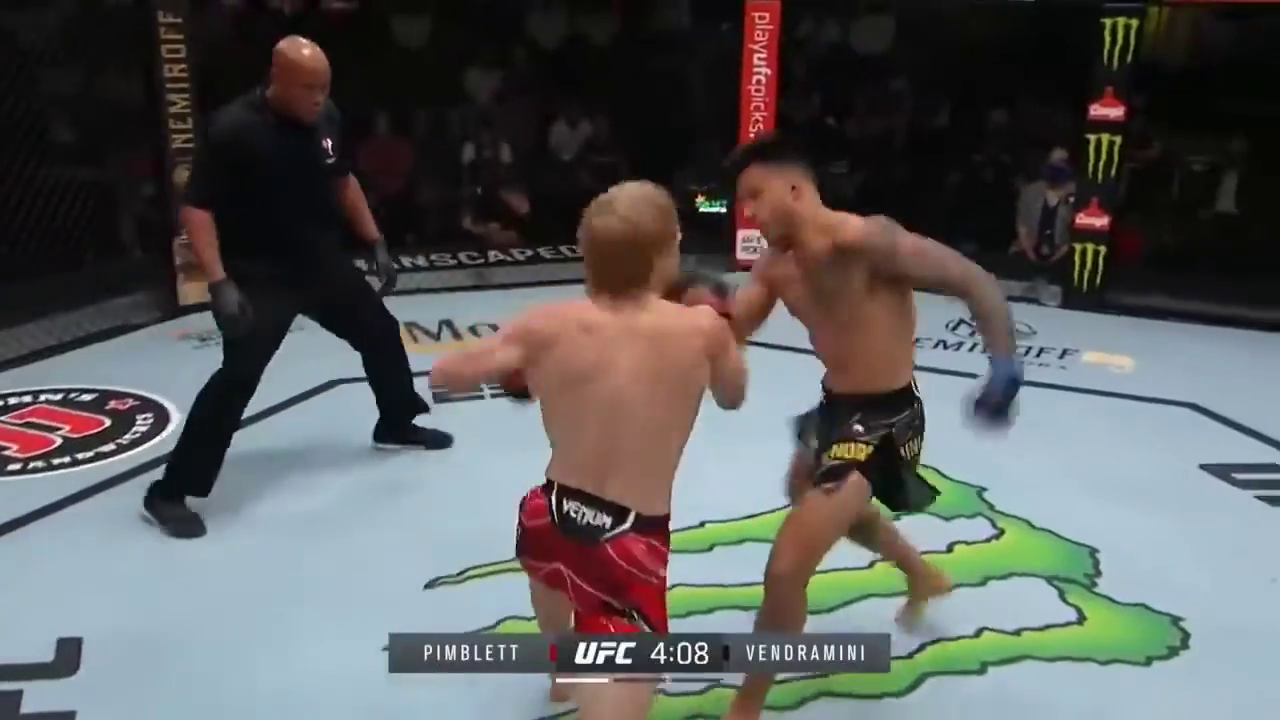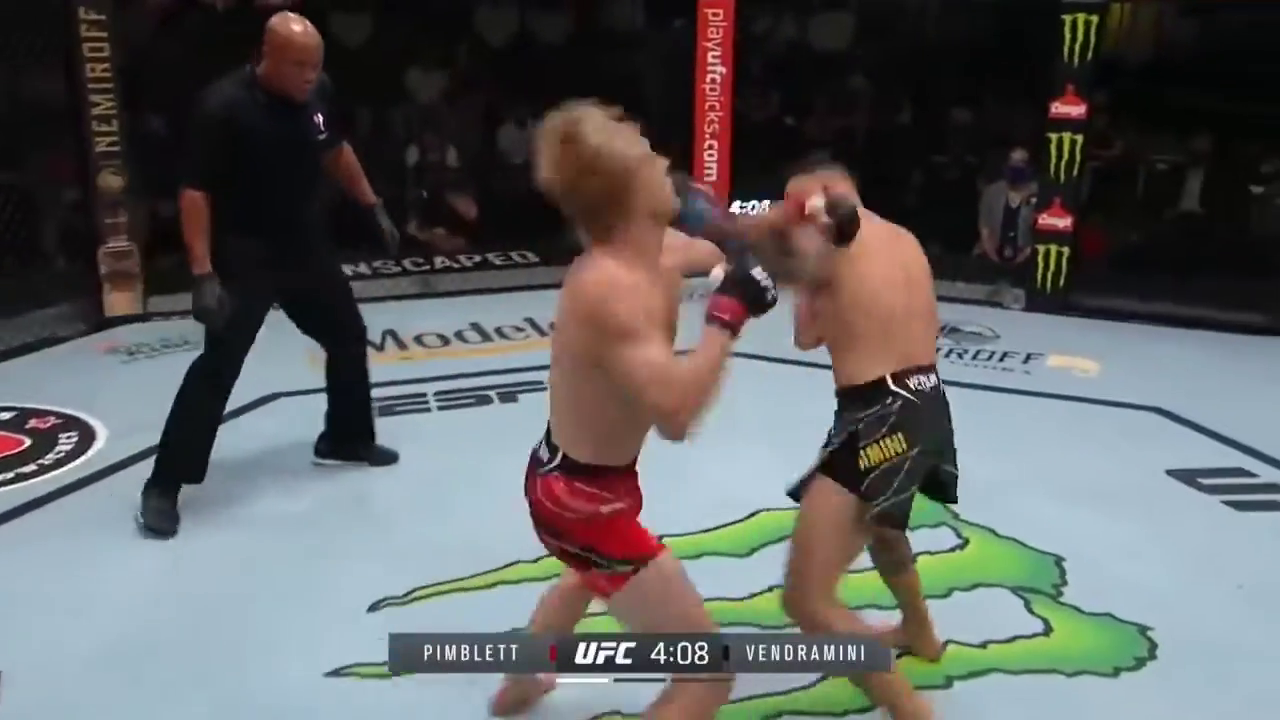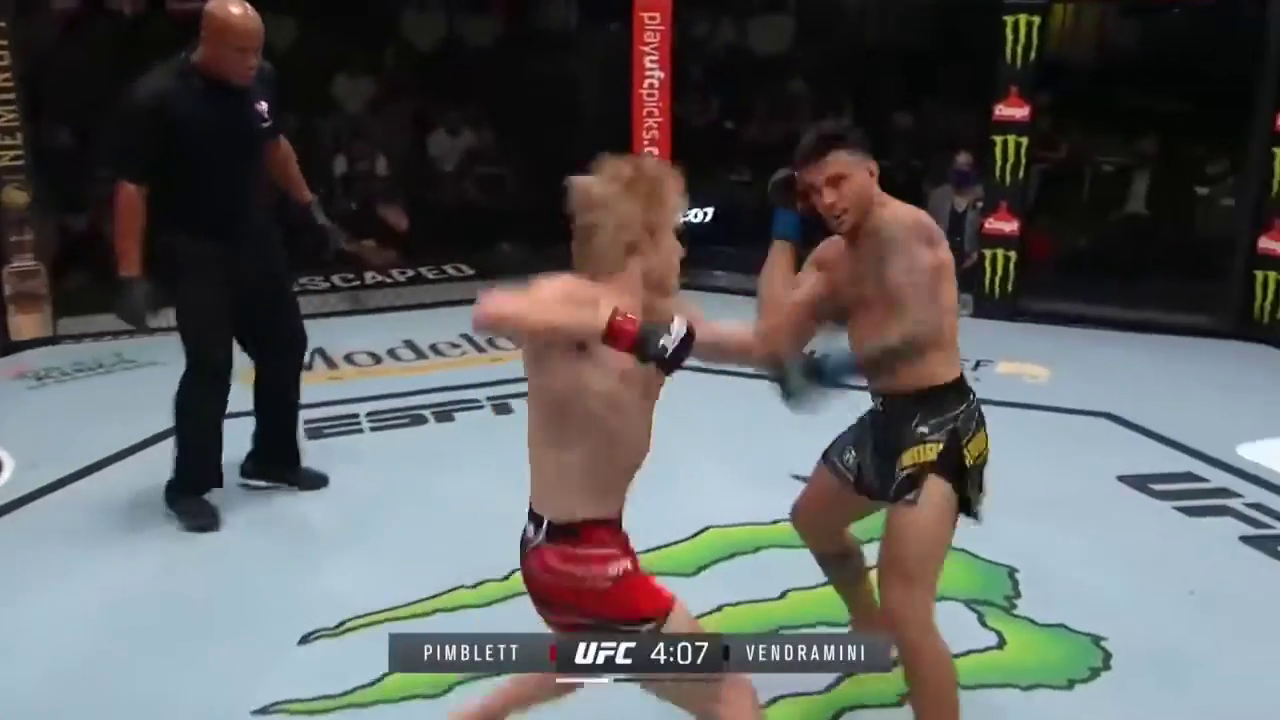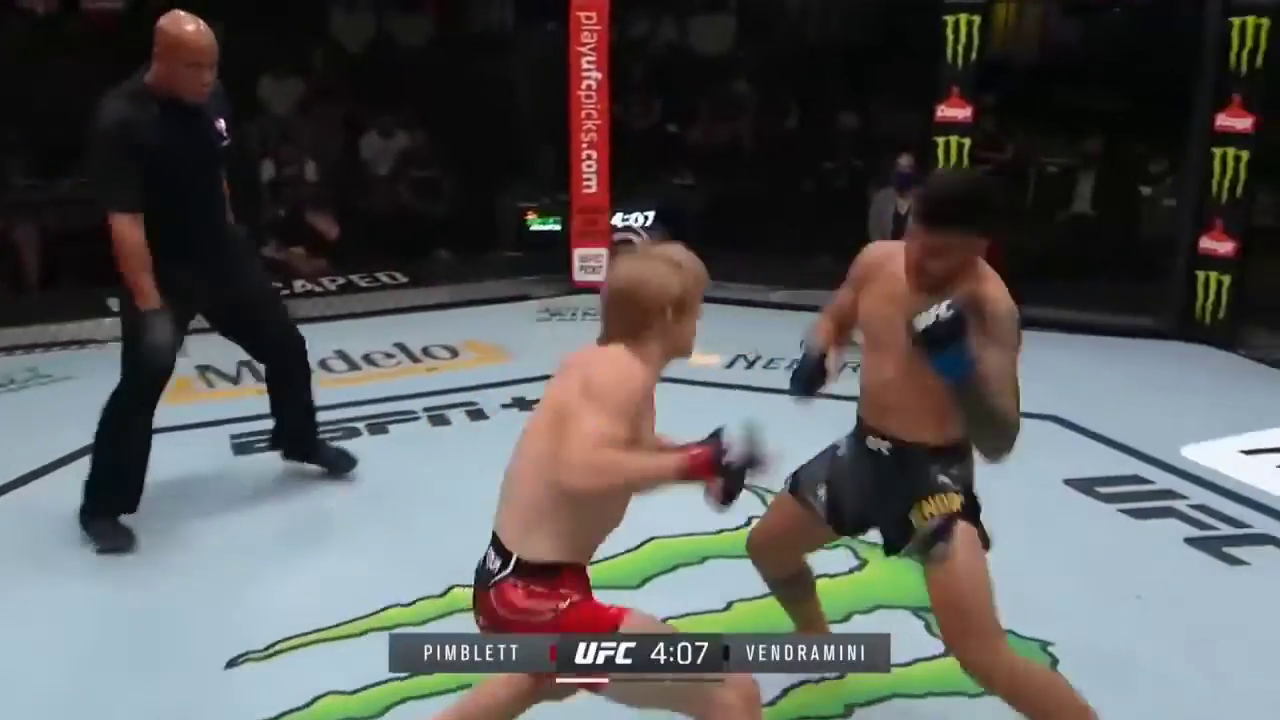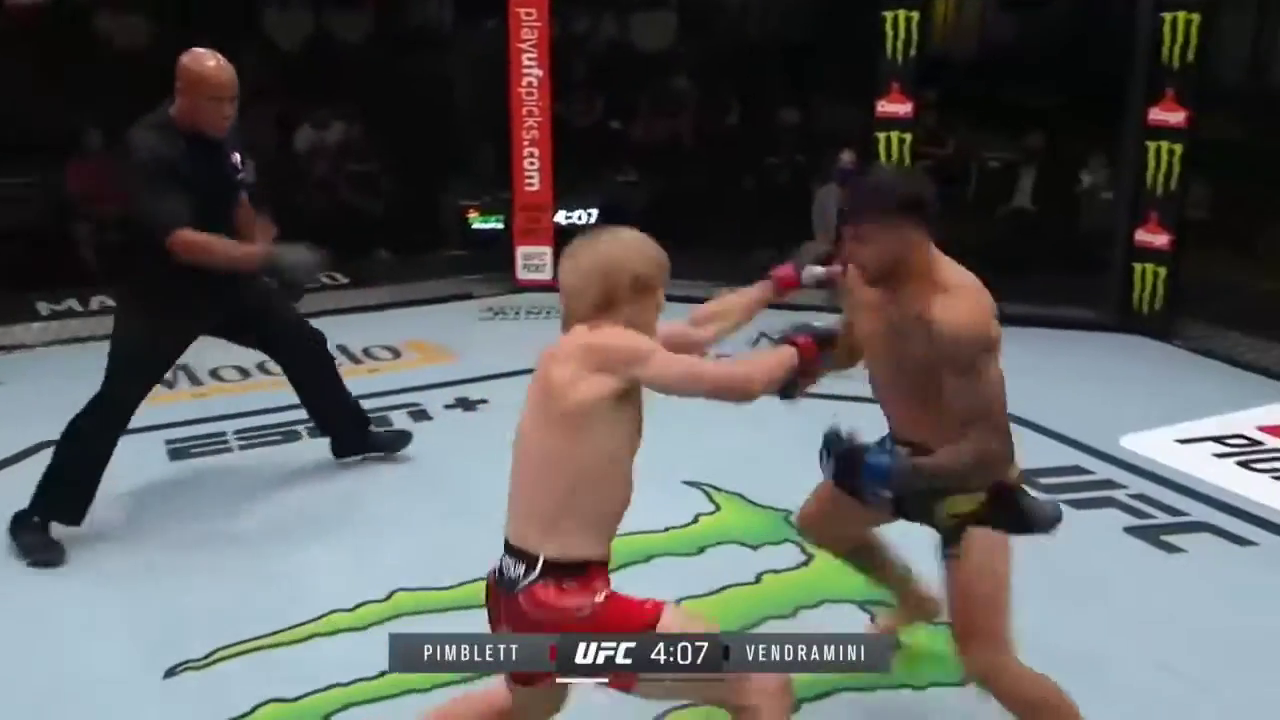
dt=0.2s
person 1, frame 1
left shoulder: (862, 239)
right shoulder: (778, 263)
left elbow: (975, 282)
right elbow: (725, 333)
left wrist: (1004, 367)
left hip: (880, 423)
right hip: (838, 408)
left knee: (785, 567)
right knee: (808, 496)
right ankle: (922, 577)
person 1, frame 2
left shoulder: (836, 219)
right shoulder: (896, 243)
right elbow: (810, 332)
left hip: (878, 420)
right hip: (918, 408)
left knee: (807, 598)
right knee: (869, 519)
right ankle: (919, 630)
person 1, frame 3
left shoulder: (904, 228)
right shoulder: (830, 254)
left elbow: (920, 330)
right elbow: (775, 341)
left wrist: (834, 366)
left hip: (939, 422)
right hip: (890, 417)
left knee: (902, 609)
right knee: (811, 519)
right ankle: (871, 631)
person 1, frame 4
left shoulder: (990, 305)
right shoulder: (876, 262)
left elbow: (999, 442)
right elbow: (833, 322)
left wrist: (957, 366)
right wrist: (814, 357)
left hip: (938, 471)
right hip: (863, 452)
left knee: (983, 655)
right knee: (767, 545)
right ankle: (816, 642)
person 1, frame 5
left shoulder: (958, 319)
right shoulder: (861, 275)
left elbow: (990, 453)
right elbow: (848, 345)
left wrist: (892, 474)
left hip: (968, 476)
right hip: (902, 451)
left knee: (988, 664)
right knee: (816, 524)
right ankle: (913, 601)
person 2, frame 1
left shoulder: (548, 325)
right shoulder: (700, 330)
left elbow: (444, 378)
right elbow: (733, 396)
left hip: (549, 520)
right hip: (628, 550)
person 2, frame 2
left shoulder: (658, 253)
right shoulder: (610, 291)
right elbow: (676, 417)
right wrist: (728, 315)
left hip: (561, 478)
right hip: (586, 495)
left knee: (588, 576)
person 2, frame 3
left shoulder: (654, 310)
right shoulder: (571, 298)
left elbow: (730, 343)
right elbow: (490, 311)
right wrist: (618, 330)
left hip: (593, 541)
right hip: (574, 558)
person 2, frame 4
left shoulder: (603, 364)
right shoulder: (621, 375)
left elbow: (624, 462)
right elbow: (581, 476)
left wrist: (708, 460)
right wrist: (693, 462)
left hip: (517, 585)
right hip: (534, 598)
left knee: (554, 673)
person 2, frame 5
left shoulder: (573, 350)
right shoulder: (605, 347)
left elbow: (697, 327)
right elbow: (739, 383)
left wrist: (780, 282)
right wrist: (800, 348)
left hip: (518, 591)
right hip: (565, 602)
person 3, frame 1
left shoulder: (325, 118)
right shoulder: (234, 129)
left elbow: (341, 181)
right elbow: (198, 210)
left wrist: (375, 243)
right wrist: (221, 284)
left hip: (320, 259)
right hip: (260, 273)
left knee: (380, 334)
right knee: (237, 378)
left ankle: (398, 424)
right ankle: (170, 493)
person 3, frame 2
left shoulder: (318, 93)
right shoulder: (225, 106)
left elbow: (336, 149)
right elbow: (195, 193)
left wrist: (374, 208)
right wrist: (203, 275)
left hip: (301, 245)
right hip: (244, 255)
left knee: (348, 336)
right knee: (219, 362)
left ankle: (346, 438)
right ankle: (164, 485)
person 3, frame 3
left shoulder: (260, 79)
right shoulder: (158, 97)
right elbow: (132, 190)
left wrist: (309, 206)
right wrist: (132, 276)
left hip: (254, 241)
right hip: (193, 251)
left knee: (286, 346)
right knee: (208, 367)
left ankle: (273, 459)
right ankle: (188, 487)
person 3, frame 4
left shoulder: (208, 99)
right shoulder: (120, 121)
right elbow: (124, 222)
left wrist: (231, 234)
right wrist: (150, 310)
left hip: (221, 255)
right hip: (166, 274)
left knee: (286, 346)
right knee: (140, 389)
left ankle: (300, 442)
right ankle: (102, 508)
person 3, frame 5
left shoulder: (219, 133)
right shoulder: (153, 151)
right elbow: (183, 242)
left wrist: (266, 244)
right wrist: (271, 258)
left hip: (226, 279)
right hip: (160, 292)
left knee: (306, 348)
right knee: (115, 403)
left ankle: (352, 437)
right ankle: (39, 518)
